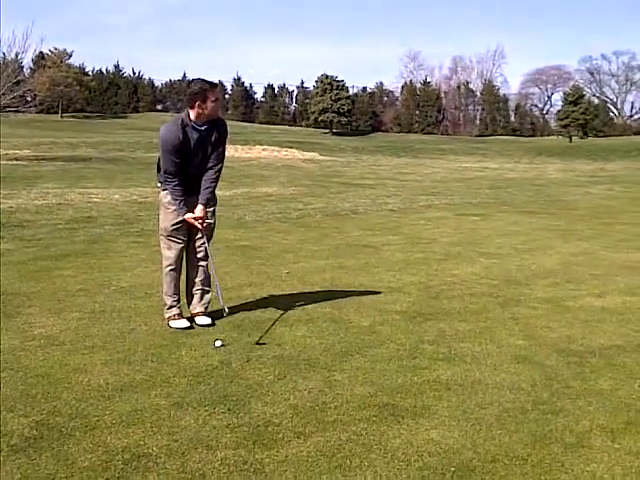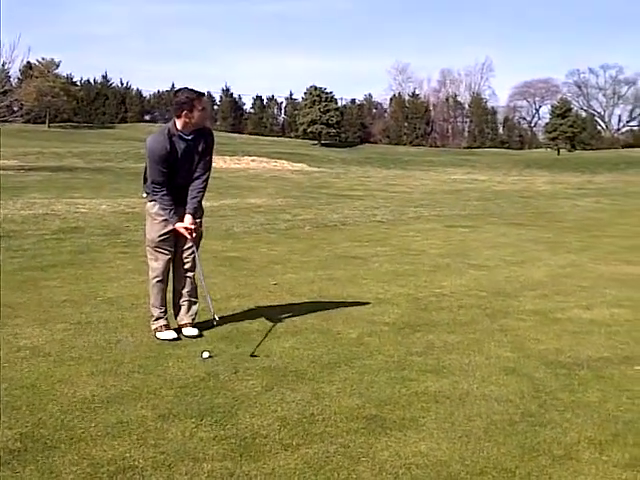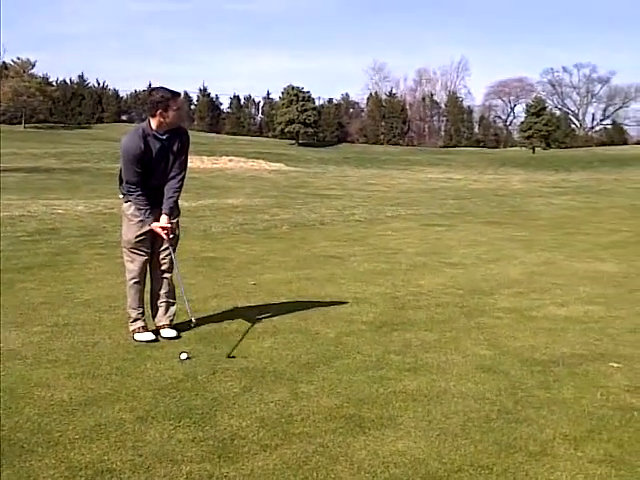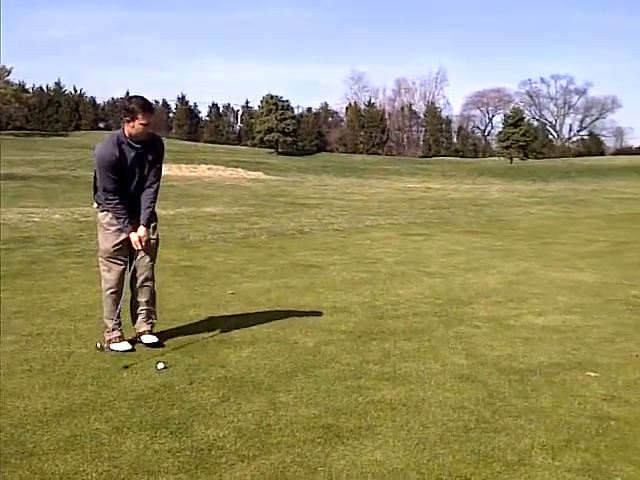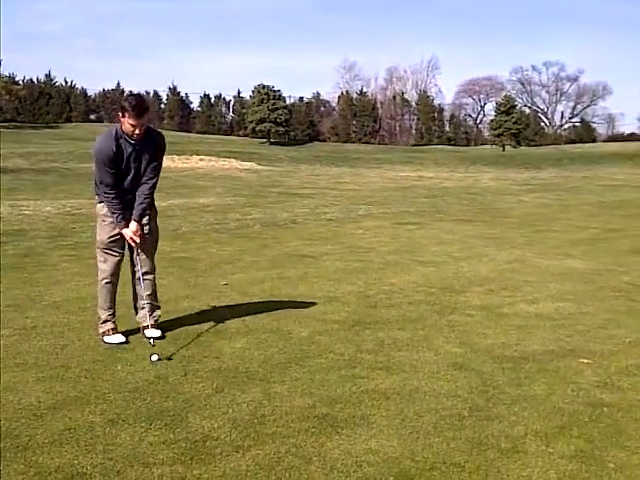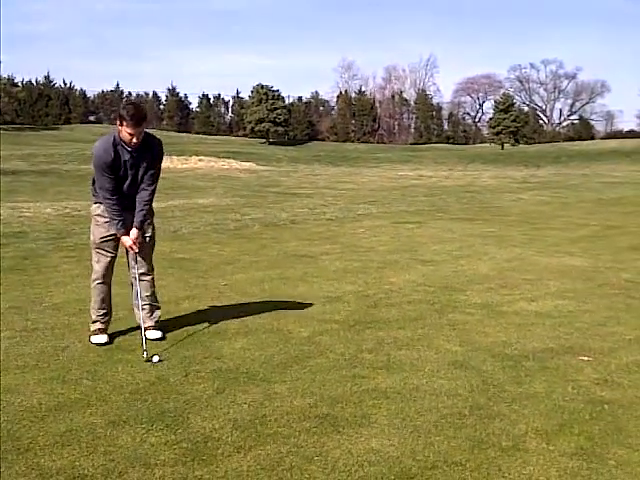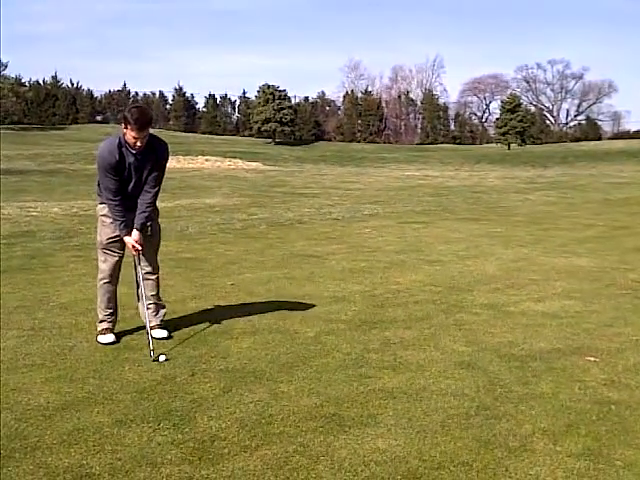
dt=0.4s
person 1, frame 1
left shoulder: (219, 127)
right shoulder: (171, 132)
left elbow: (213, 169)
right elbow: (171, 176)
left wrist: (202, 204)
right wrist: (184, 211)
left hip: (203, 196)
right hip: (174, 195)
left knee: (200, 254)
right knee: (173, 255)
left ankle: (199, 307)
right ankle: (172, 311)
person 1, frame 2
left shoulder: (205, 136)
right shoulder: (158, 142)
left elbow: (200, 178)
right elbow: (159, 187)
left wrist: (190, 214)
right wrist: (174, 221)
left hip: (190, 206)
right hip: (161, 206)
left knee: (187, 265)
right knee: (160, 266)
left ankle: (186, 318)
right ankle: (159, 321)
person 1, frame 3
left shoulder: (180, 136)
right shoulder: (133, 141)
left elbow: (176, 178)
right elbow: (134, 187)
left wrist: (166, 214)
right wrist: (150, 221)
left hip: (166, 207)
right hip: (138, 206)
left knee: (164, 266)
right knee: (136, 267)
left ankle: (164, 319)
right ankle: (137, 323)
person 1, frame 4
left shoulder: (155, 145)
right shoulder: (107, 150)
left elbow: (151, 187)
right elbow: (110, 195)
left wrist: (143, 224)
right wrist: (128, 230)
left hip: (143, 215)
right hip: (113, 216)
left knee: (145, 272)
right knee: (113, 276)
left ankle: (144, 326)
right ankle: (113, 333)
person 1, frame 5
left shoulder: (156, 140)
right shoulder: (105, 143)
left elbow: (148, 182)
right elbow: (108, 189)
left wrist: (136, 219)
right wrist: (122, 225)
left hip: (142, 207)
right hip: (111, 208)
left knee: (145, 266)
right knee: (109, 268)
left ankle: (148, 319)
right ankle: (107, 325)
person 1, frame 6
left shoulder: (154, 146)
right shoulder: (103, 149)
left elbow: (147, 189)
right elbow: (109, 194)
left wrist: (137, 226)
right wrist: (121, 232)
left hip: (139, 209)
right hip: (107, 209)
left knee: (144, 267)
right knee: (102, 268)
left ankle: (148, 320)
right ankle: (99, 325)
person 1, frame 7
left shoulder: (159, 149)
right shoulder: (108, 151)
left elbow: (150, 191)
right elbow: (112, 196)
left wrist: (138, 227)
right wrist: (124, 233)
left hip: (144, 210)
right hip: (112, 210)
left knee: (149, 266)
right knee: (108, 268)
left ankle: (154, 319)
right ankle: (105, 324)
